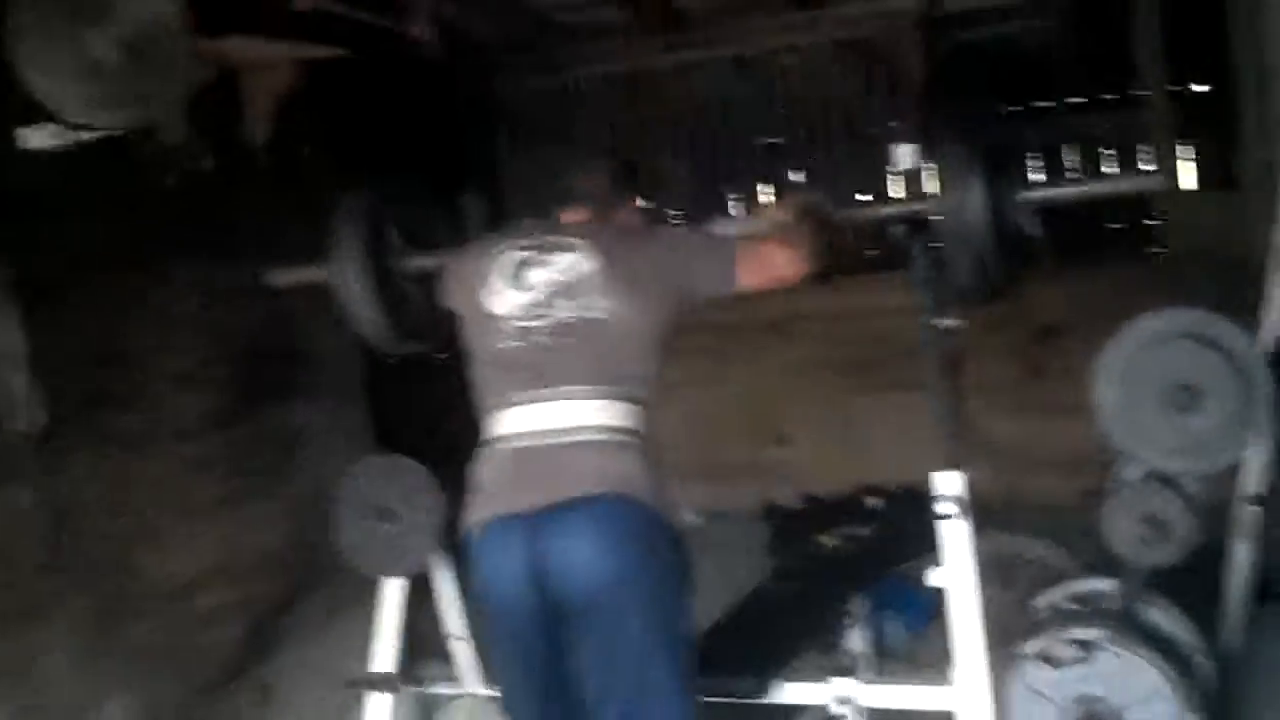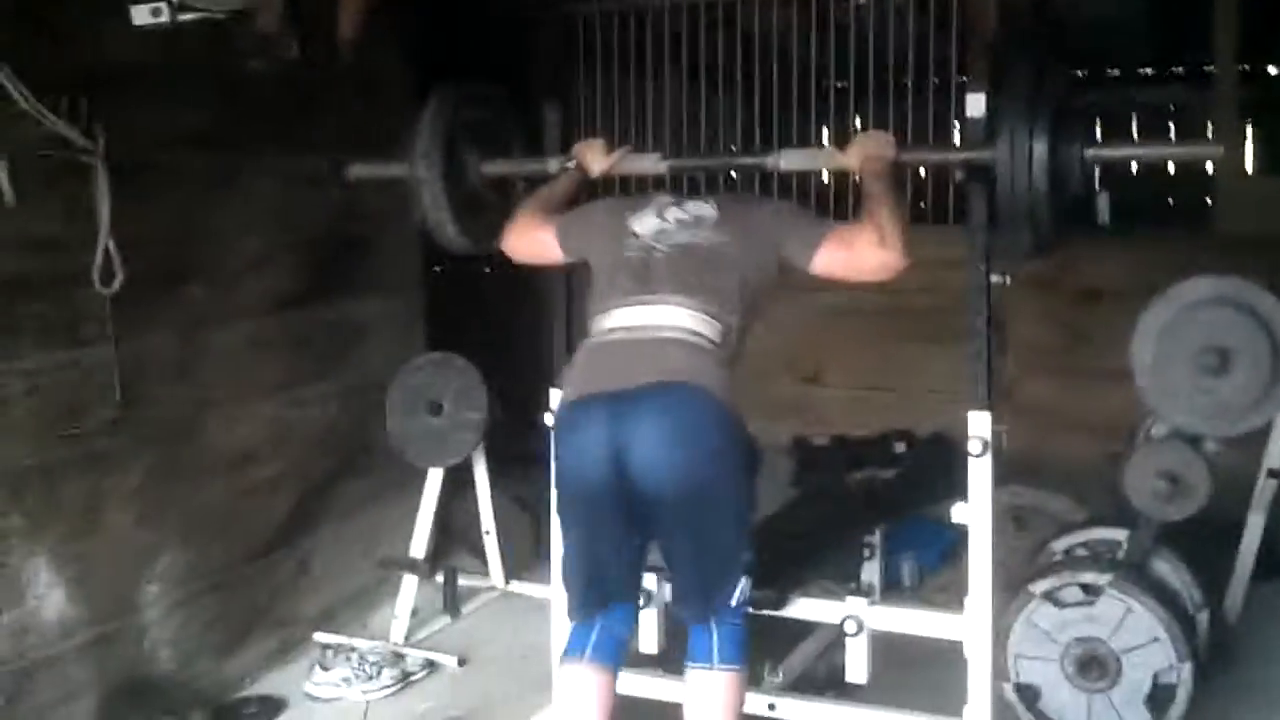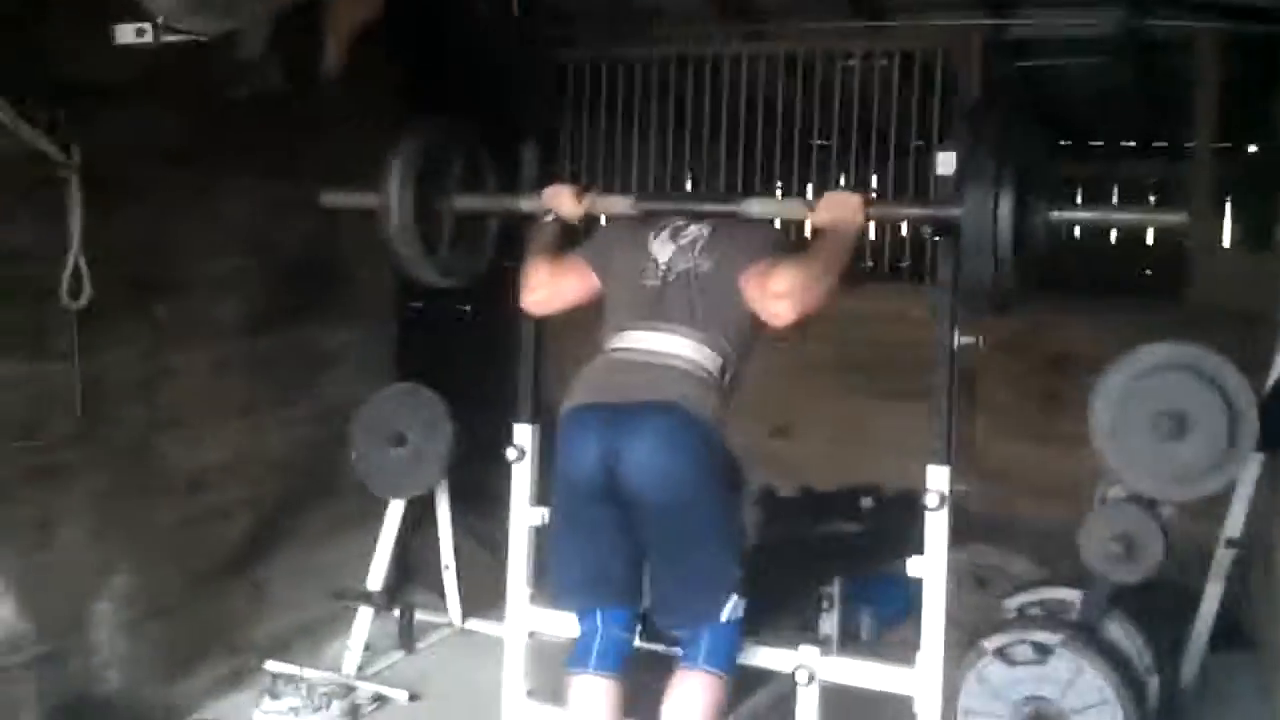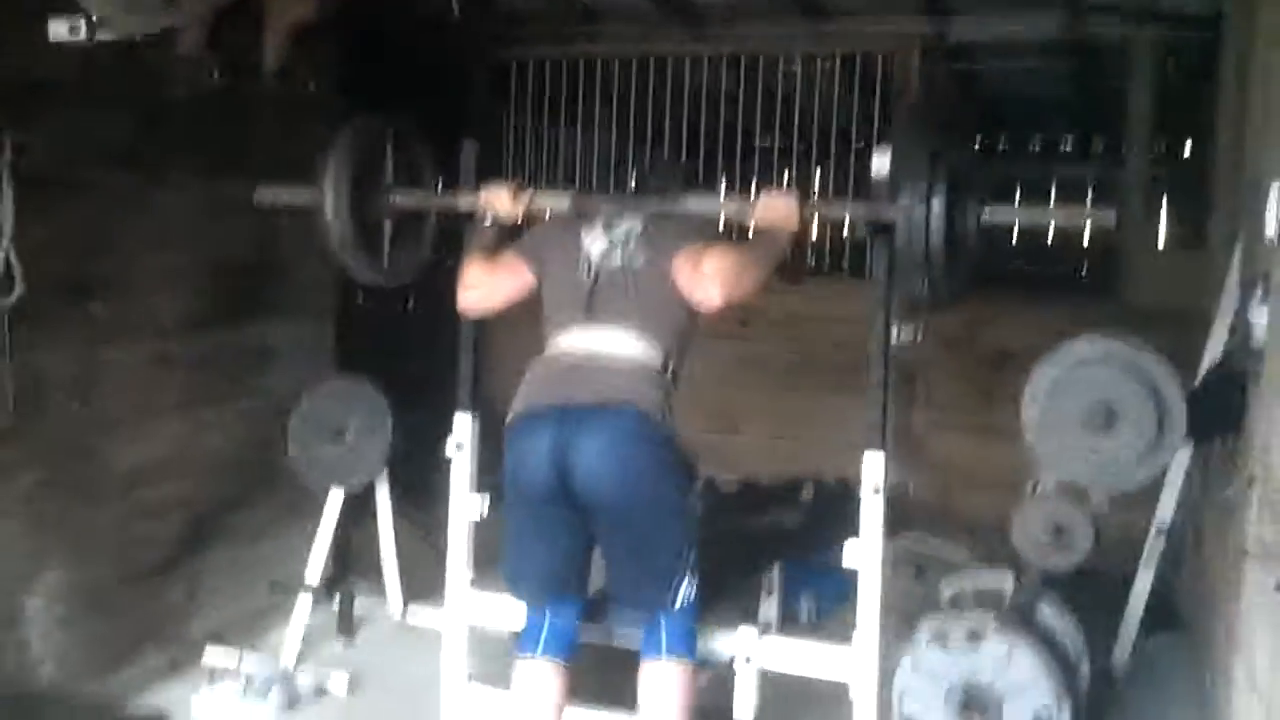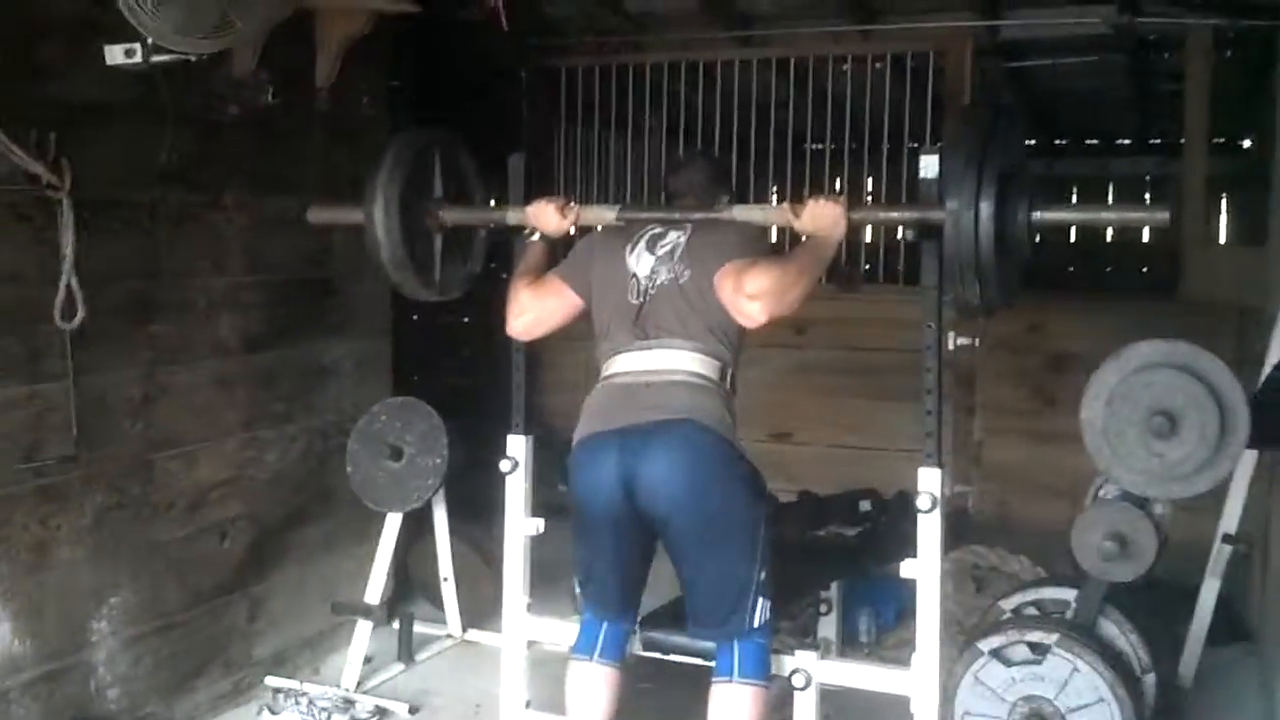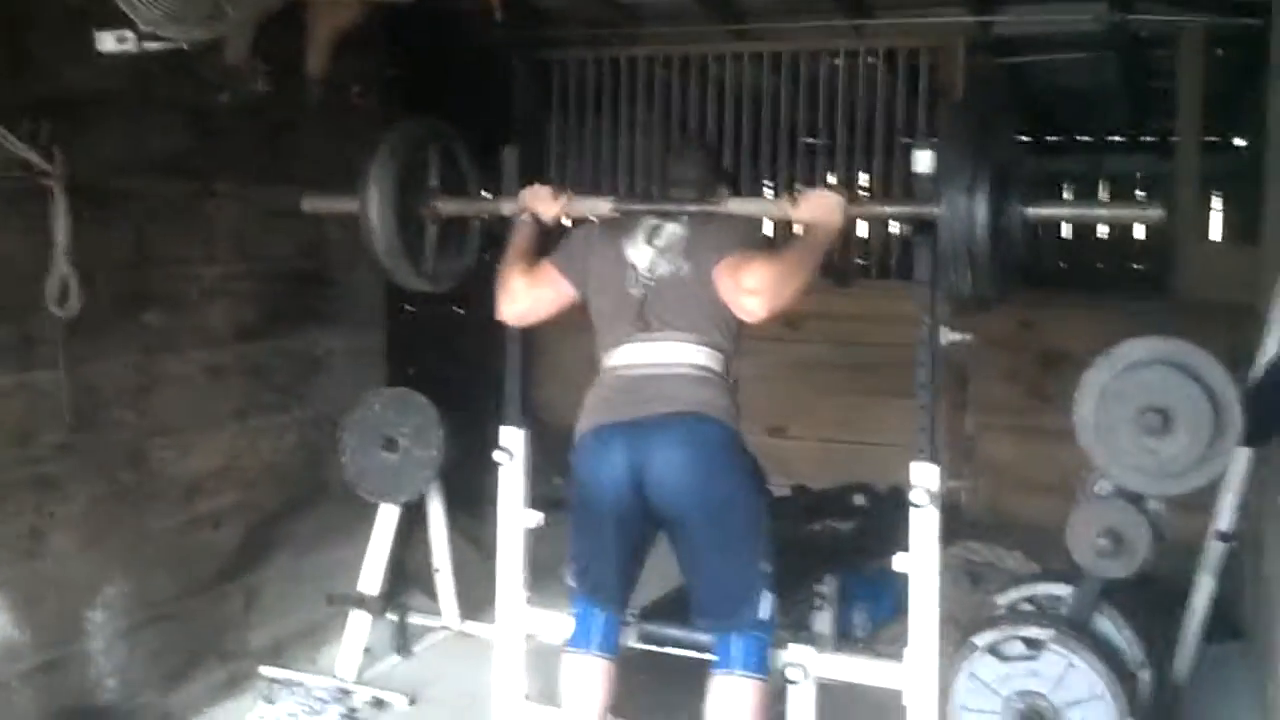
dt=0.7s
person 1, frame 1
left shoulder: (477, 264)
right shoulder: (653, 252)
right elbow: (787, 261)
right wrist: (804, 213)
left hip: (498, 527)
right hip: (606, 518)
person 1, frame 2
left shoulder: (615, 215)
right shoulder: (761, 218)
left elbow: (517, 238)
right elbow: (882, 256)
left wrist: (578, 171)
right wrist: (873, 170)
left hip: (584, 413)
right hip: (685, 416)
left knee: (598, 614)
right knee: (715, 610)
person 1, frame 3
left shoulder: (629, 235)
right shoulder: (753, 240)
left elbow: (537, 295)
right elbow: (783, 301)
left wrist: (555, 218)
right wrist: (839, 232)
left hip: (583, 424)
right hip: (672, 432)
left knee: (602, 624)
right knee: (711, 625)
person 1, frame 4
left shoulder: (563, 231)
right shoulder: (689, 231)
left elbow: (474, 293)
right elbow: (712, 285)
left wrist: (494, 220)
right wrist: (776, 232)
left hip: (534, 426)
right hip: (623, 430)
left knee: (547, 611)
right knee: (667, 611)
person 1, frame 5
left shoulder: (604, 244)
right shoulder: (732, 237)
left elbow: (522, 319)
right elbow: (754, 301)
left wrist: (540, 235)
right wrist: (822, 237)
left hip: (597, 447)
right hip: (689, 446)
left knee: (603, 617)
right knee: (740, 631)
person 1, frame 6
left shoulder: (600, 235)
right shoulder: (729, 229)
left elbow: (514, 304)
right elbow: (756, 295)
left wrist: (529, 222)
right wrist: (820, 229)
left hip: (602, 439)
right hip: (695, 438)
left knee: (595, 608)
right knee: (742, 625)
